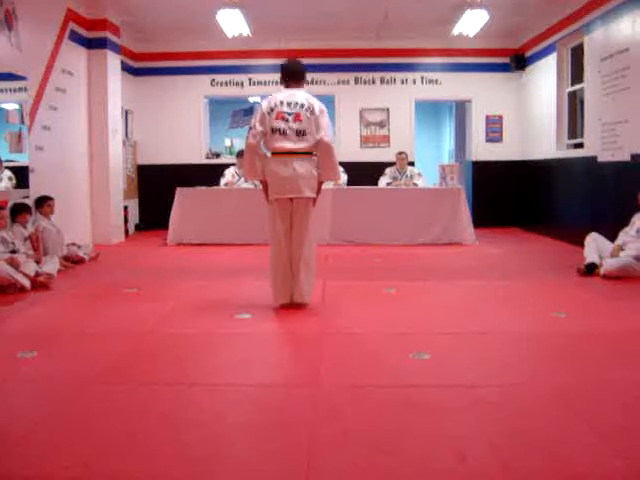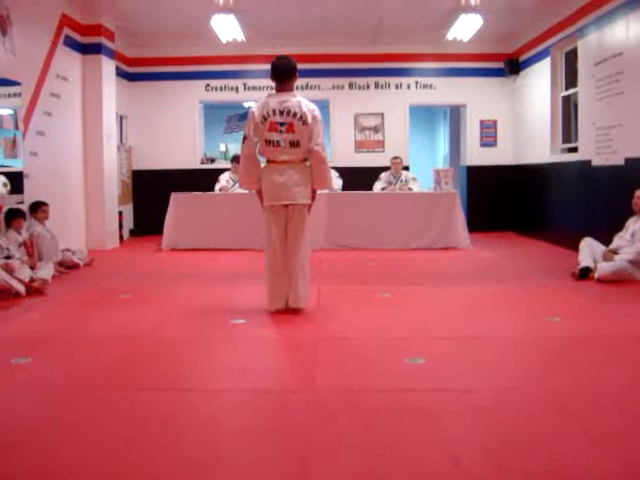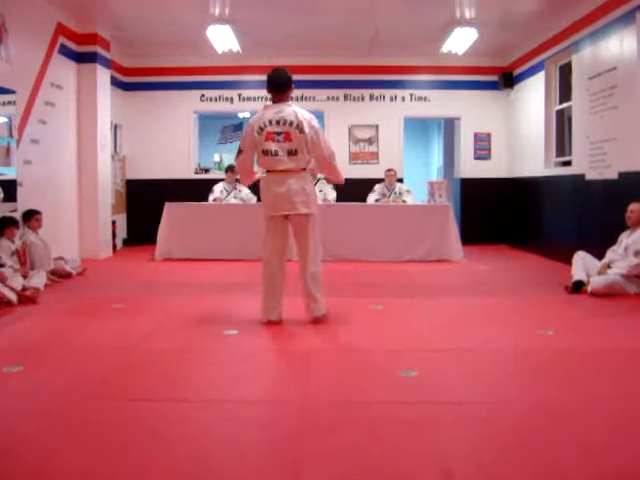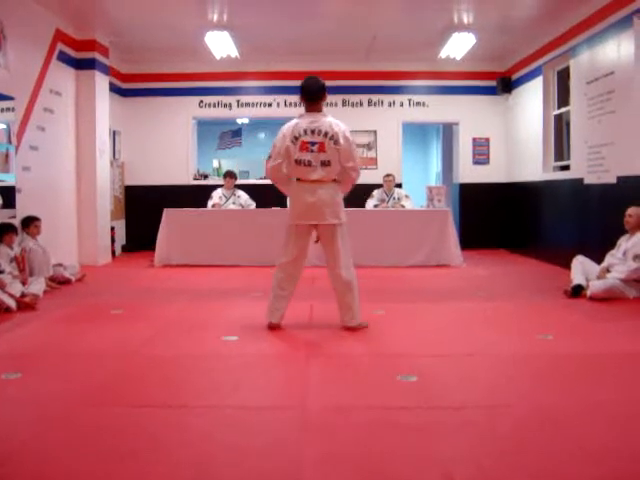
dt=0.5s
person 1, frame 1
left shoulder: (267, 103)
right shoulder: (315, 104)
left elbow: (252, 142)
right elbow: (325, 143)
left wrist: (262, 177)
right wrist: (322, 178)
left hip: (277, 170)
right hip: (304, 171)
left knee: (279, 237)
right knee: (303, 237)
left ankle: (282, 296)
right ankle: (301, 295)
person 1, frame 2
left shoulder: (259, 109)
right shoulder: (309, 109)
left elbow: (248, 151)
right elbow: (317, 152)
left wrist: (256, 185)
right wrist: (317, 186)
left hip: (271, 179)
right hip: (299, 178)
left knee: (275, 244)
right knee: (298, 243)
left ankle: (277, 301)
right ankle: (296, 300)
person 1, frame 3
left shoulder: (256, 121)
right shoulder: (306, 118)
left elbow: (243, 159)
right elbow: (325, 155)
left wrist: (248, 178)
right wrist: (337, 178)
left hip: (271, 187)
right hip: (299, 186)
left knee: (273, 254)
right knee: (309, 252)
left ankle: (271, 312)
right ankle: (316, 309)
person 1, frame 4
left shoulder: (289, 129)
right shoulder: (338, 128)
left elbow: (273, 168)
right elbow: (352, 169)
left hip: (300, 198)
right hip: (328, 198)
left knee: (289, 260)
right knee: (340, 262)
left ankle: (275, 316)
right ankle: (351, 318)
